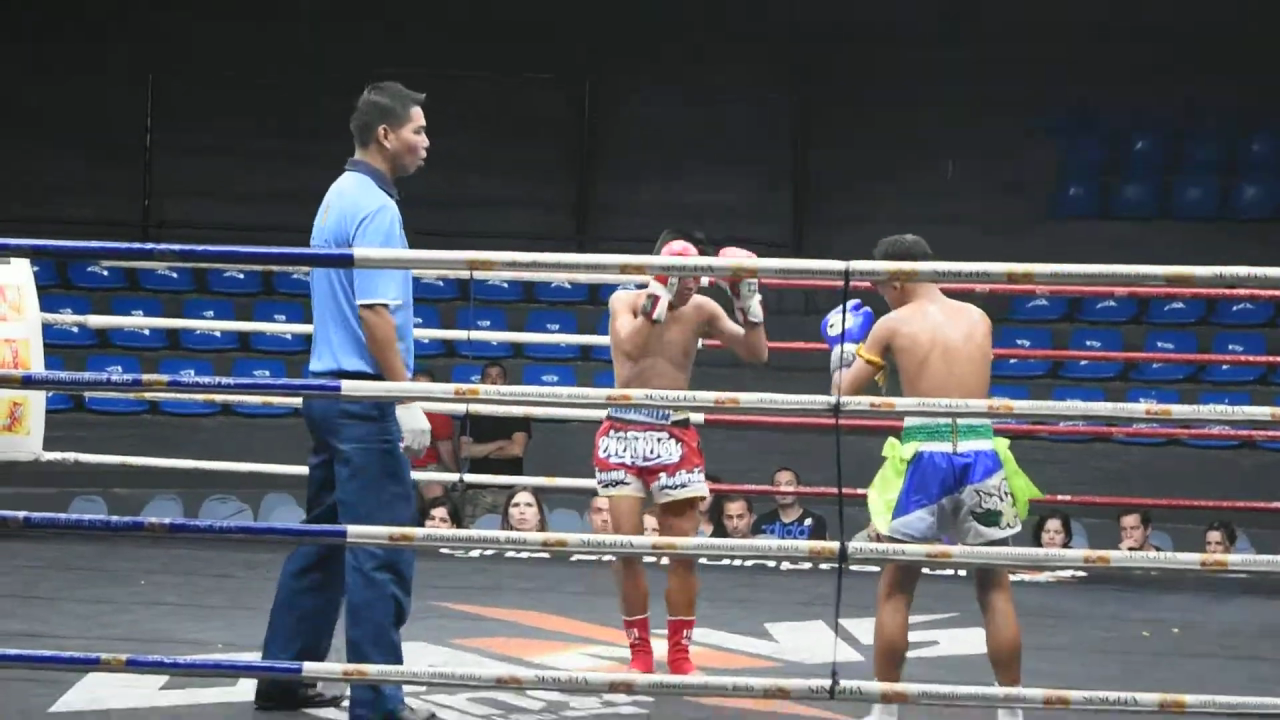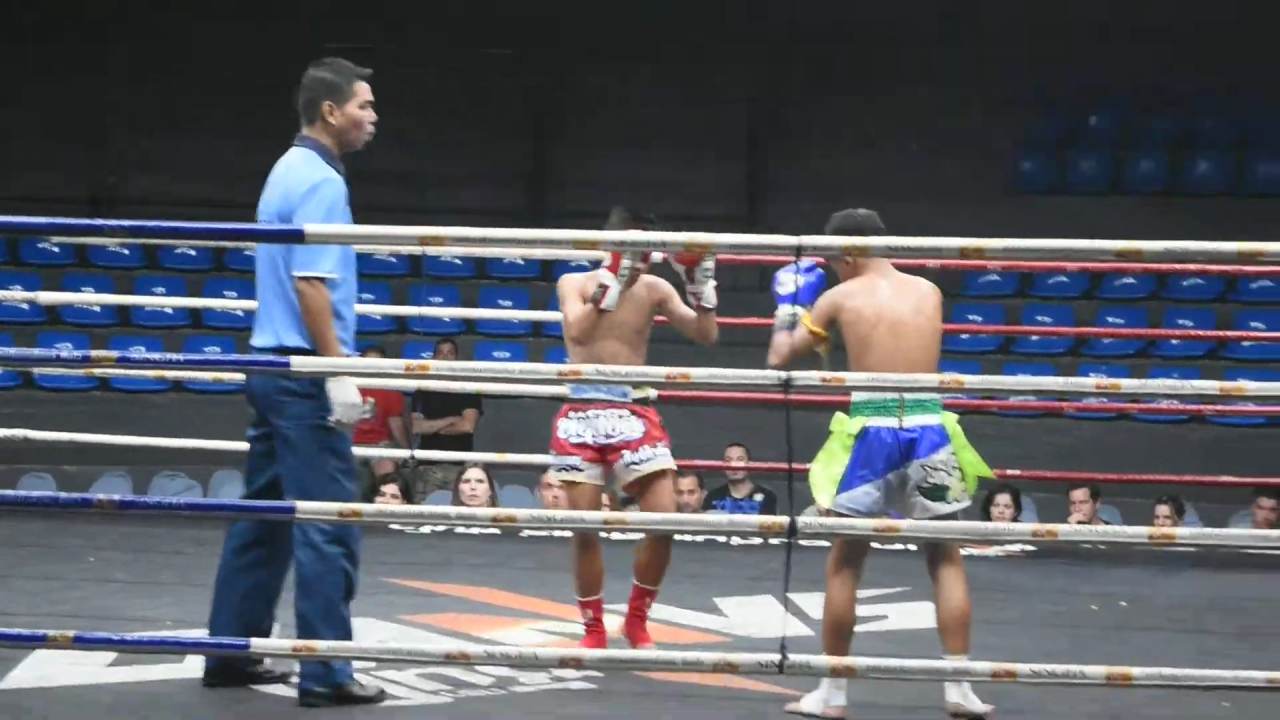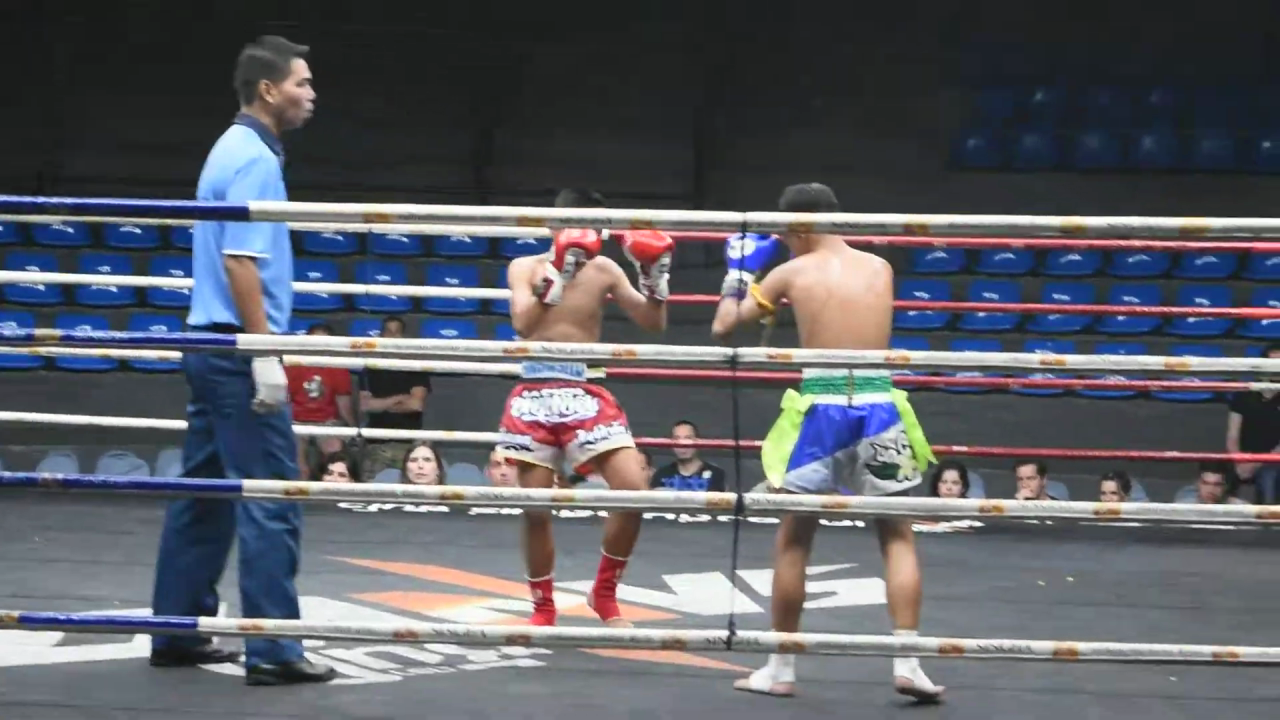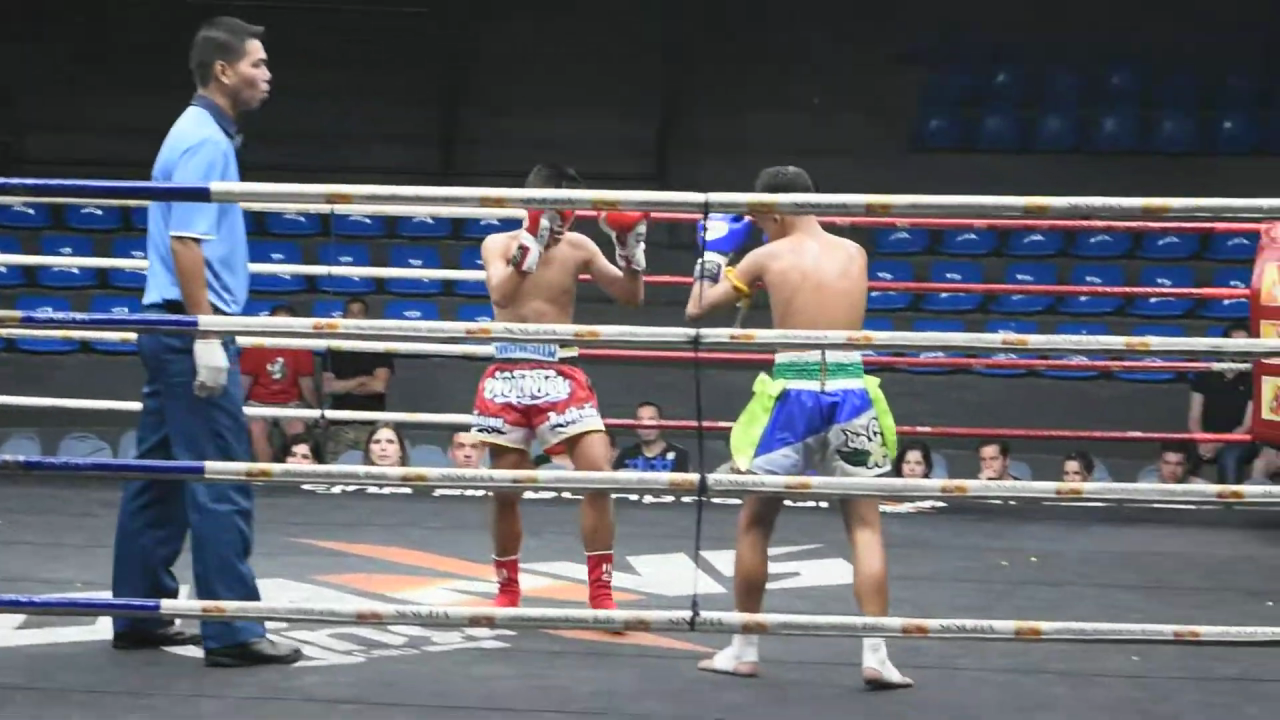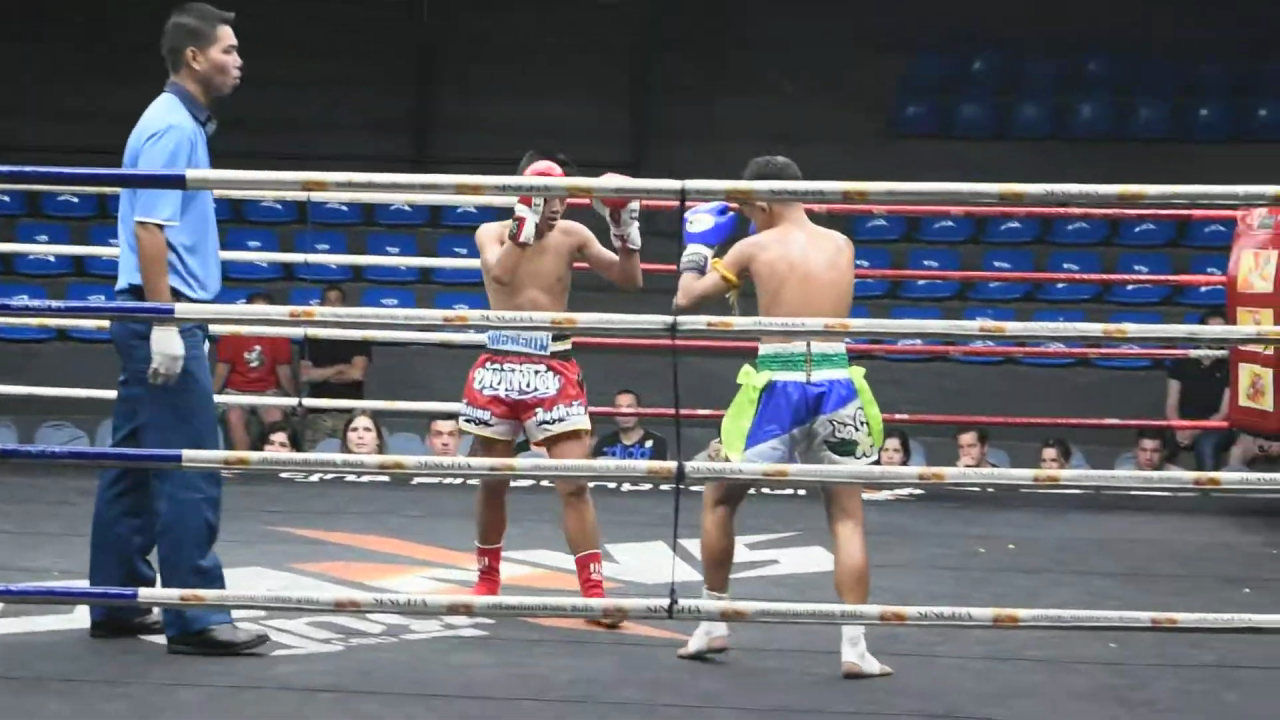
dt=0.1s
person 1, frame 1
left shoulder: (339, 196)
right shoulder: (376, 206)
right elbow: (375, 311)
right wrist: (407, 400)
left hip: (329, 391)
right hip: (363, 399)
left knee: (324, 541)
right knee: (380, 551)
person 1, frame 2
left shoulder: (288, 171)
right shoulder: (320, 180)
right elbow: (311, 284)
right wrist: (340, 374)
left hip: (271, 367)
right hip: (303, 373)
left knee: (264, 515)
right knee: (327, 526)
left ankle: (231, 651)
right ankle: (325, 674)
person 1, frame 3
left shoulder: (235, 151)
right shoulder: (253, 158)
right elbow: (240, 262)
right wrist: (266, 354)
left hip: (216, 348)
right hip: (238, 350)
left knee: (203, 492)
right knee: (270, 500)
left ankle: (177, 632)
right ankle: (274, 650)
person 1, frame 4
left shoulder: (196, 133)
right shoulder: (205, 139)
right elbow: (186, 243)
right wrist: (207, 336)
left hip: (170, 331)
right hip: (190, 332)
left knee: (159, 474)
right knee: (221, 481)
left ankle: (138, 614)
right ankle: (231, 630)
person 1, frame 5
left shoulder: (178, 123)
right shoulder: (172, 126)
right elbow: (149, 230)
right wrist: (166, 324)
left hip: (156, 320)
right hip: (165, 320)
left knee: (135, 464)
right knee: (190, 466)
left ankle: (117, 603)
right ankle: (195, 615)
person 2, frame 1
left shoulder: (892, 324)
right shoulder: (979, 318)
left elbow: (843, 395)
left wrist: (843, 342)
left hip: (925, 458)
right hip: (981, 457)
left knee: (895, 589)
right knee: (995, 586)
person 2, frame 2
left shoulder: (839, 296)
right shoulder: (929, 292)
left elbow: (778, 359)
left wrist: (789, 304)
left hip: (872, 432)
right hip: (928, 428)
left knee: (843, 564)
right knee: (946, 561)
person 2, frame 3
left shoulder: (791, 272)
right shoulder: (880, 268)
left elbow: (722, 327)
left wrist: (738, 270)
left hip: (822, 410)
right hip: (879, 407)
left knee: (793, 542)
right knee: (898, 539)
left ankle: (781, 669)
right ankle: (908, 662)
person 2, frame 4
left shoulder: (766, 257)
right shoulder: (855, 253)
left elbow: (697, 308)
left wrist: (712, 253)
left hip: (793, 395)
right hip: (850, 393)
left knee: (754, 523)
right knee: (865, 526)
left ankle: (743, 649)
right ankle: (875, 653)
person 2, frame 5
left shoulder: (754, 247)
right shoulder: (842, 244)
left elbow: (685, 299)
left wrist: (697, 245)
left hip: (779, 386)
right hip: (835, 384)
left knee: (720, 495)
right knee: (846, 517)
left ankle: (713, 624)
right ankle: (854, 647)
person 3, frame 1
left shoulder: (701, 307)
right shoulder: (625, 300)
left elbow: (756, 353)
right elbow: (628, 348)
left wrist: (745, 294)
right wrist: (662, 291)
left hip: (674, 435)
right hip: (622, 433)
left knee: (683, 551)
left ankle: (680, 655)
right ankle: (640, 652)
person 3, frame 2
left shoulder: (652, 288)
right shoulder: (574, 284)
left elbow: (705, 335)
right elbow: (577, 334)
left wrist: (700, 280)
right wrist: (611, 280)
left hip: (634, 414)
right hip: (581, 415)
right knee: (586, 529)
left ankle: (637, 622)
right ankle: (593, 632)
person 3, frame 3
left shoulder: (603, 270)
right shoulder: (524, 267)
left elbow: (653, 322)
right elbow: (523, 324)
left wrist: (655, 273)
right wrist: (558, 272)
left hip: (588, 395)
right hip: (535, 395)
left knee: (634, 487)
right knee: (536, 509)
left ankle: (605, 593)
right ankle: (543, 610)
person 3, frame 4
left shoulder: (578, 246)
right shoulder: (498, 244)
left elbow: (631, 297)
right elbow: (501, 295)
left wrist: (630, 243)
right wrist: (534, 238)
left hip: (562, 376)
right hip: (508, 376)
left knee: (599, 475)
right knee: (505, 490)
left ankle: (601, 596)
right ankle: (507, 591)
person 3, frame 5
left shoulder: (572, 234)
right shoulder: (492, 232)
left elbow: (629, 279)
right elbow: (498, 275)
left wrist: (624, 222)
right wrist: (526, 214)
left hip: (554, 368)
right hip: (499, 366)
left knee: (574, 481)
right knee: (492, 481)
left ankle: (592, 593)
right ankle: (487, 578)
